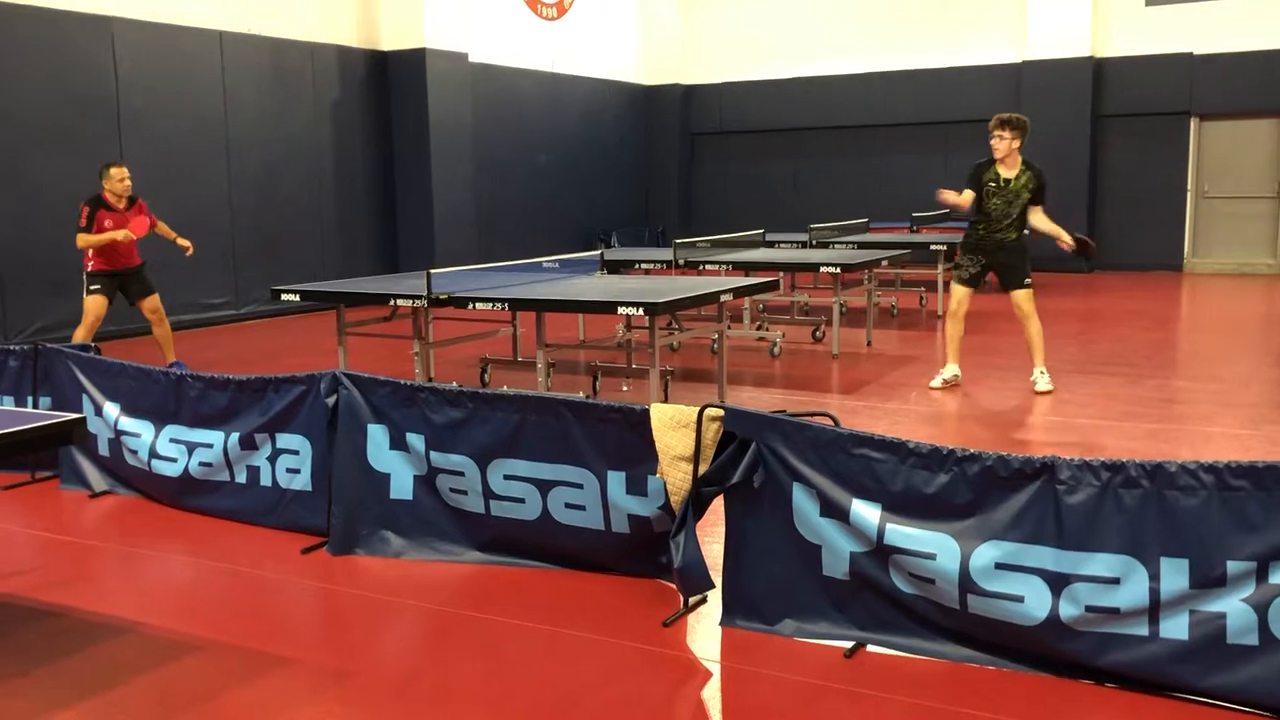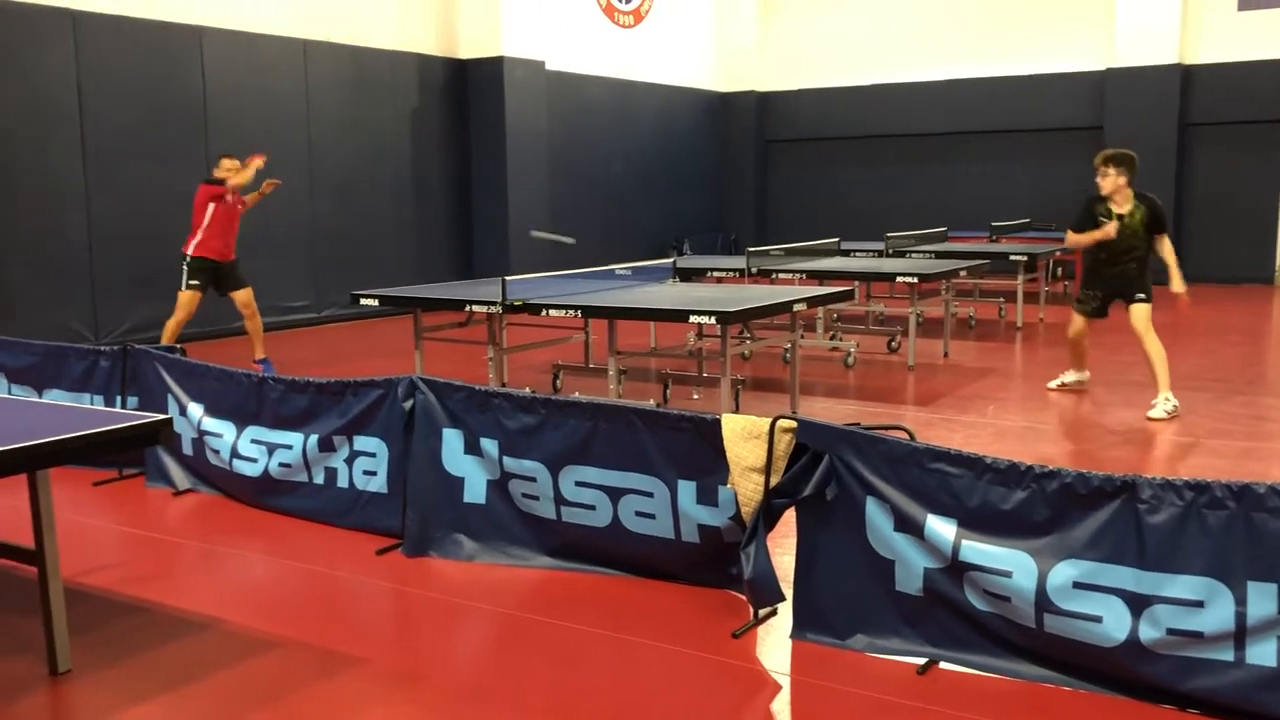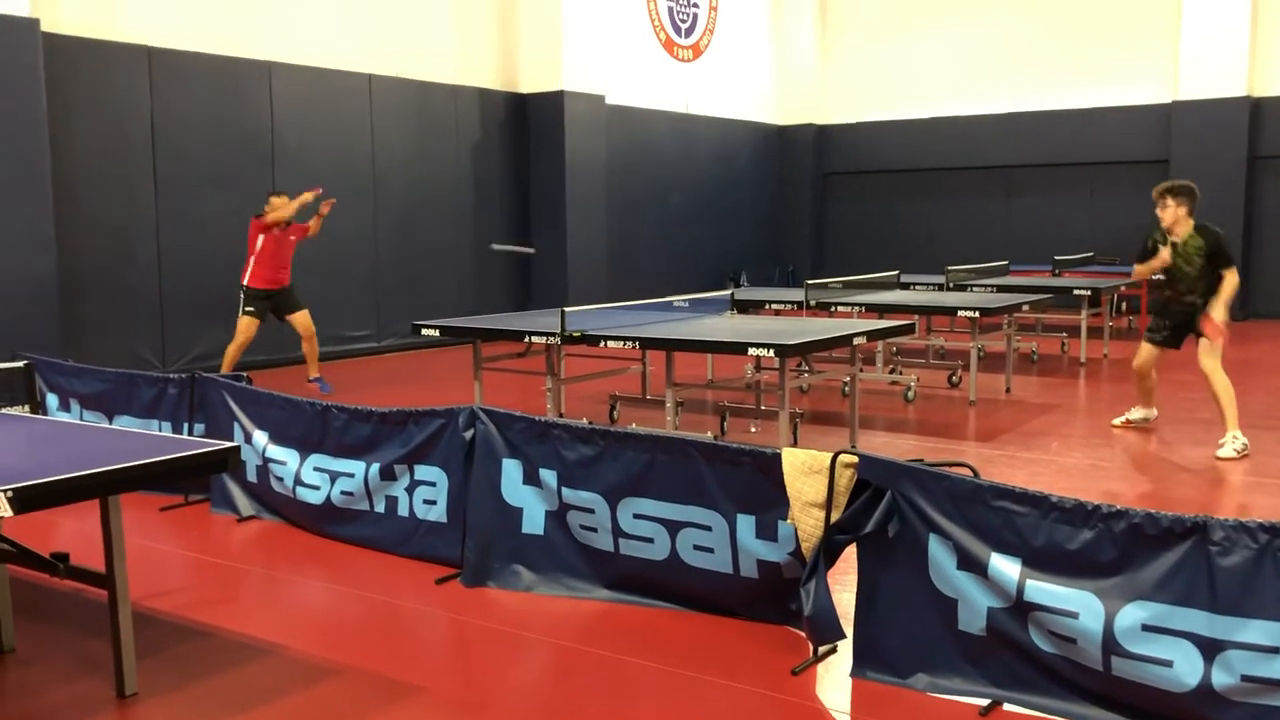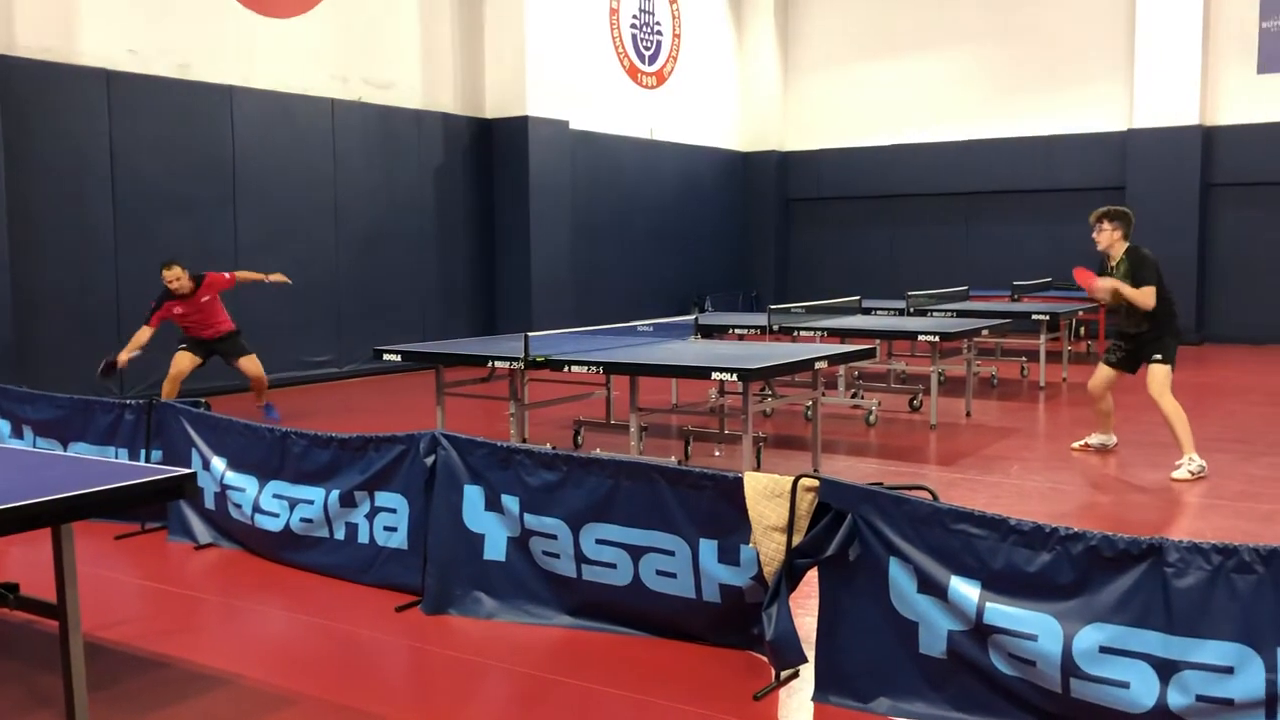
dt=1s
person 1, frame 1
left shoulder: (1033, 176)
right shoulder: (981, 170)
left elbow: (1035, 216)
right elbow: (966, 204)
left wrist: (1059, 233)
right wrist: (953, 200)
left hip: (1011, 248)
right hip: (976, 245)
left knee: (1025, 310)
right knee: (955, 308)
left ankle: (1039, 372)
right ankle: (951, 370)
person 1, frame 2
left shoulder: (1148, 205)
right shoulder: (1093, 205)
left elbow: (1162, 239)
right elbow: (1070, 241)
left wrist: (1175, 274)
right wrist: (1098, 235)
left hip: (1133, 274)
right hip: (1098, 275)
left knee: (1142, 328)
right knee: (1074, 333)
left ankle: (1167, 399)
right ankle: (1079, 373)
person 1, frame 3
left shoulder: (1210, 238)
right shoulder: (1158, 239)
left elbow: (1231, 276)
right elbow: (1138, 274)
left wrist: (1219, 305)
right wrist: (1156, 261)
left hip: (1206, 309)
right hip: (1172, 308)
left knee: (1209, 366)
right knee: (1140, 365)
left ankle: (1236, 437)
right ankle: (1145, 411)
person 1, frame 4
left shoulder: (1140, 259)
right shoulder: (1106, 262)
left elbow: (1149, 302)
left wrist: (1116, 285)
right wrist: (1097, 290)
left hip: (1159, 332)
right hip: (1128, 333)
left knee: (1157, 391)
right knee: (1096, 387)
left ankle: (1193, 459)
right ankle: (1105, 436)
person 2, frame 1
left shoulder: (136, 203)
right shoulder: (93, 207)
left elbow: (155, 225)
right elbow: (81, 242)
left wrist: (177, 238)
right wrist: (113, 234)
left hip: (132, 268)
right hip: (100, 271)
left knee: (157, 314)
right knee: (91, 319)
left ankle: (172, 363)
person 2, frame 2
left shoulder: (233, 194)
right shoulder: (209, 187)
left elbow: (241, 206)
right elbow: (240, 181)
left wrist: (262, 191)
right wrist: (253, 165)
left hip: (226, 262)
right hip: (199, 260)
left knee: (250, 309)
right knee: (182, 315)
left ankle: (260, 359)
person 2, frame 3
left shoulder: (291, 226)
right shoulder: (258, 222)
left elbow: (311, 231)
right elbow: (278, 216)
left wrist: (320, 214)
right wrist: (301, 200)
left hip: (282, 289)
right hip: (256, 290)
left knee: (309, 332)
right knee: (243, 339)
left ankle: (313, 377)
person 2, frame 4
left shoulder: (208, 280)
right shoulder: (164, 300)
left elbow: (236, 276)
right elbow: (146, 329)
left wrist: (267, 277)
right wrist: (126, 352)
left hip: (226, 336)
right hip: (194, 339)
left knee: (257, 374)
right knee: (176, 374)
left ankle: (263, 403)
